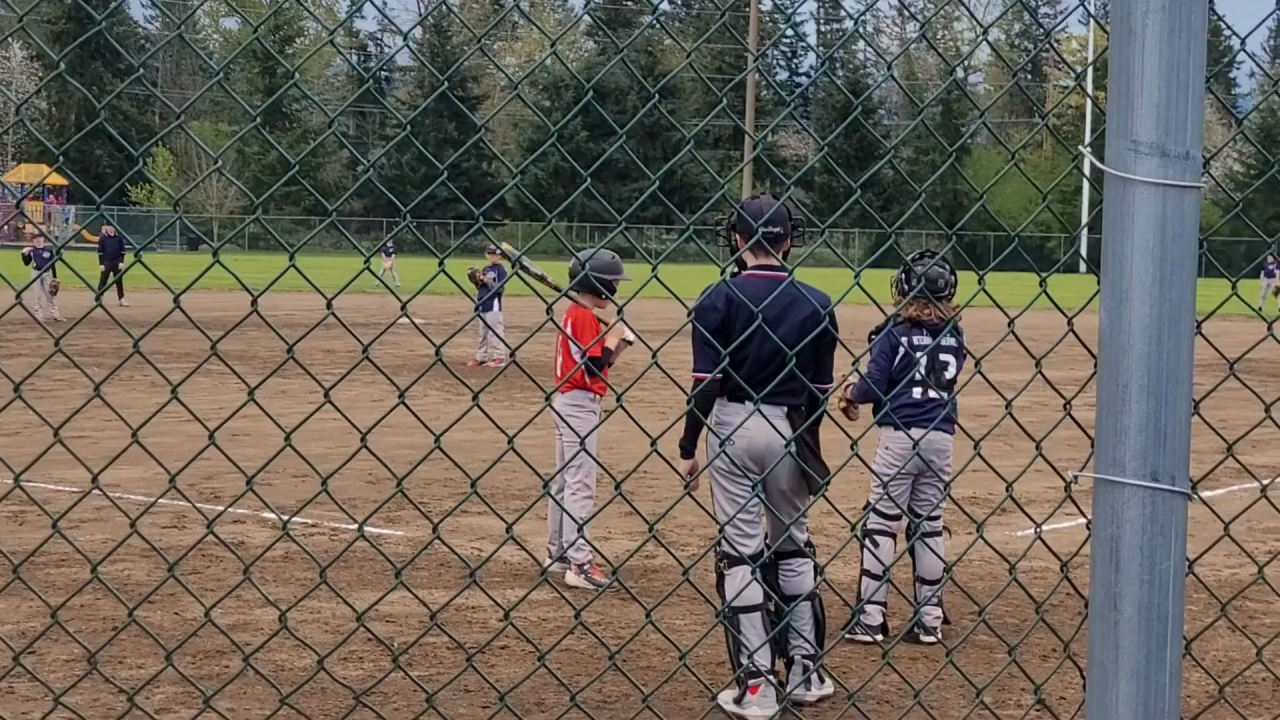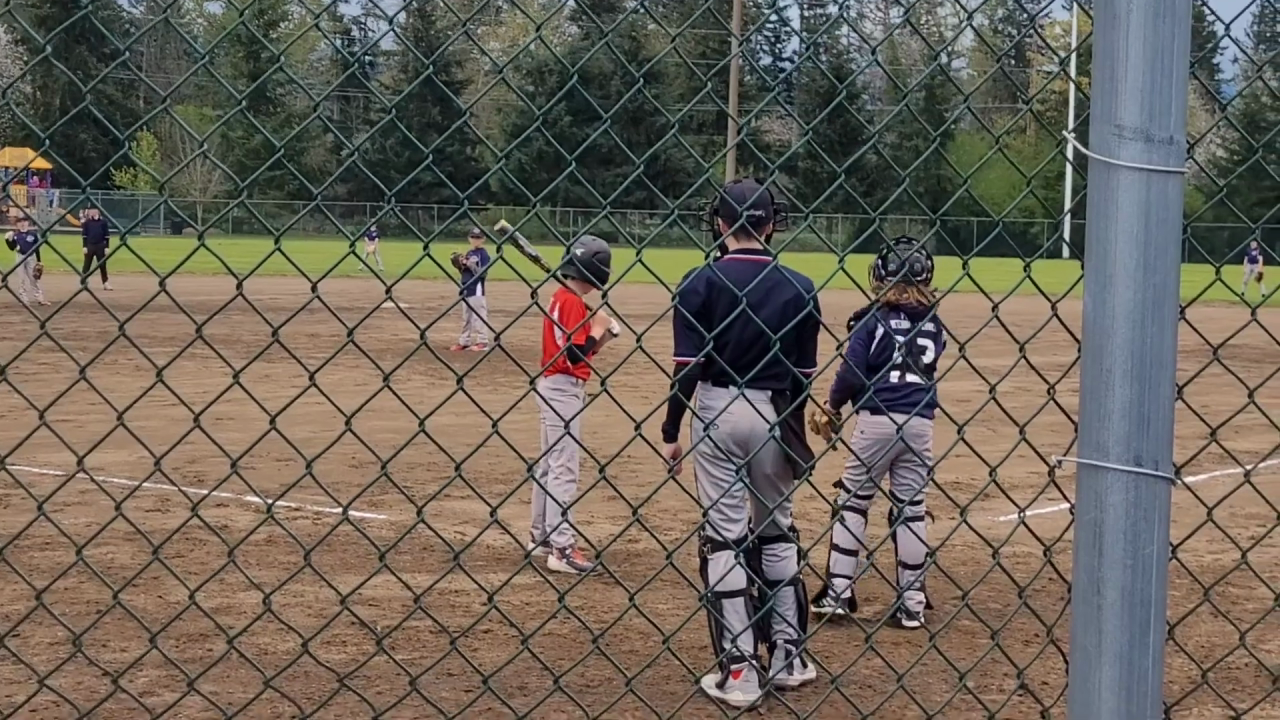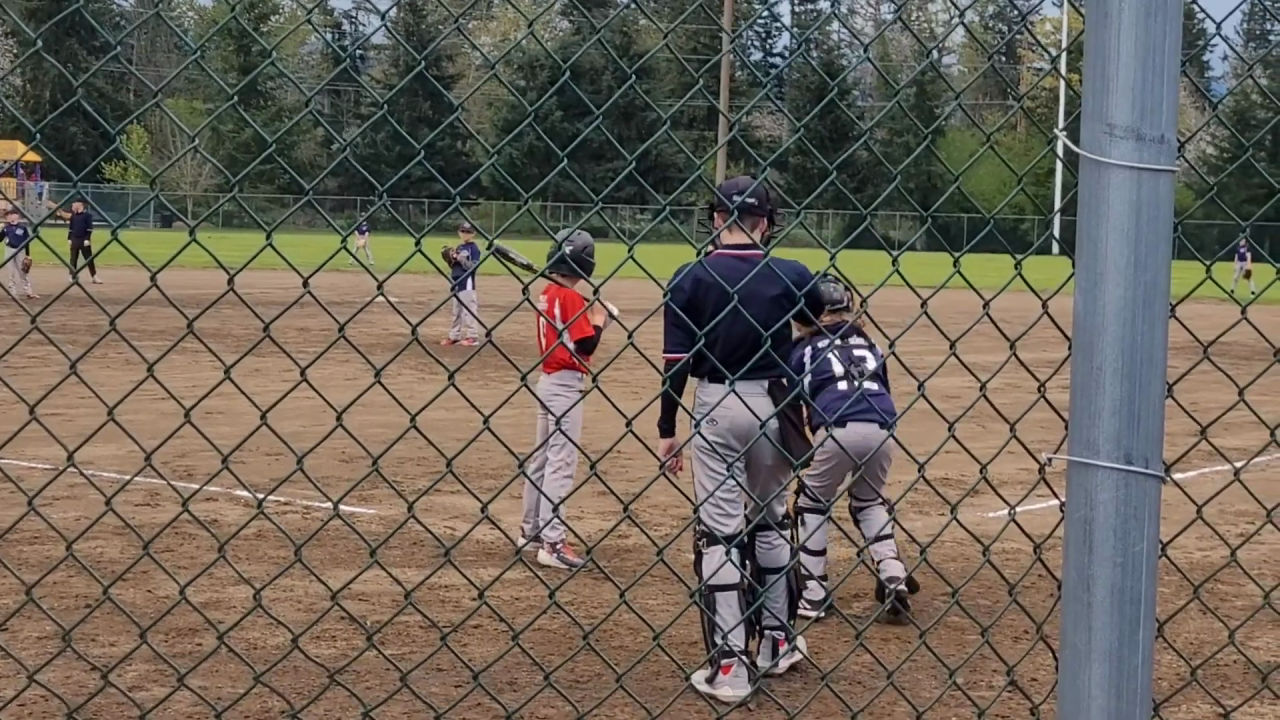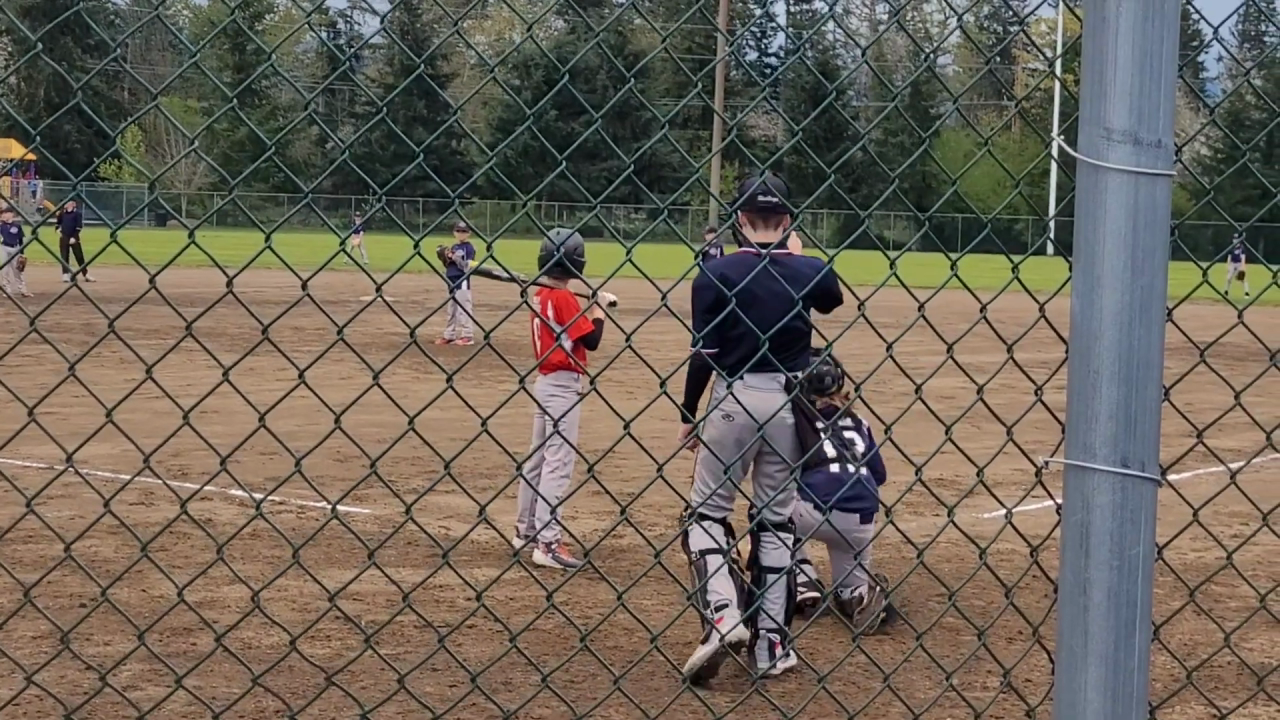
dt=0.4s
person 1, frame 1
left shoulder: (719, 297)
right shoulder: (817, 304)
left elbow: (706, 383)
right elbow: (820, 391)
left wrist: (688, 449)
left hip: (734, 430)
right hip: (790, 432)
left knee: (740, 555)
right knee: (794, 549)
right ankle: (806, 673)
person 1, frame 2
left shoulder: (701, 282)
right shoulder: (799, 287)
left elbow: (688, 366)
right elbow: (804, 375)
left wrist: (670, 433)
left hip: (718, 414)
right hip: (775, 416)
left knee: (724, 539)
right knee: (777, 533)
left ankle: (738, 670)
right ankle: (789, 657)
person 1, frame 3
left shoulder: (690, 278)
right shoulder: (792, 275)
left elbow: (676, 362)
right elbow: (818, 317)
left wrist: (667, 429)
left hip: (716, 408)
right hip: (773, 408)
left knee: (718, 533)
right knee: (771, 523)
left ankle: (730, 665)
right ankle: (777, 640)
person 1, frame 4
left shoulder: (715, 273)
right shoulder: (810, 272)
left elbow: (702, 355)
right elbow: (831, 300)
left wrist: (687, 415)
left hip: (733, 401)
right hip: (786, 403)
left knee: (706, 513)
right knee: (775, 522)
left ankle: (723, 614)
right ankle: (771, 642)
person 2, frame 1
left shoulder: (894, 333)
right shoulder: (954, 336)
left elbow: (874, 387)
left wrist: (851, 394)
left hip: (900, 437)
right hip: (940, 438)
left knee: (881, 524)
right knee: (929, 526)
left ankle: (871, 619)
right ankle: (929, 620)
person 2, frame 2
left shoulder: (873, 319)
right shoulder: (934, 324)
left elbow: (852, 374)
left wrist: (831, 408)
left hip: (878, 420)
right hip: (920, 423)
left knee: (853, 502)
right knee: (911, 511)
left ankle: (839, 592)
right ankle: (912, 604)
person 2, frame 3
left shoulder: (805, 347)
right shoulder: (868, 343)
left hip: (840, 430)
right hip: (881, 431)
left knee: (812, 506)
right knee: (869, 505)
left ankle: (813, 596)
right ankle: (894, 580)
person 2, frame 4
left shoulder: (799, 418)
right shoulder: (856, 422)
right elbow: (879, 474)
left hip: (814, 509)
right hip: (861, 519)
right knee: (849, 587)
left ankle: (804, 587)
right ankle: (863, 593)
person 3, frame 1
left shoulder: (574, 313)
right shoulder: (586, 317)
right elbow: (595, 367)
left wrist: (617, 346)
right wrist: (612, 338)
left hip: (567, 402)
right hip: (580, 404)
left knee: (563, 482)
right knee: (581, 485)
left ankle: (557, 553)
right ankle: (579, 565)
person 3, frame 2
left shoulder: (560, 297)
right shoulder: (573, 302)
right elbow: (575, 355)
left wrist: (601, 336)
right wrist: (598, 329)
left hip: (554, 386)
right hip: (564, 389)
left knee: (548, 466)
right knee: (564, 469)
left ankle: (541, 536)
right ankle: (561, 549)
person 3, frame 3
left shoulder: (547, 294)
right shoulder: (571, 297)
right elbow: (586, 347)
left wrist: (595, 322)
right wrist: (598, 317)
left hip: (549, 381)
right hip: (566, 385)
left knee: (541, 460)
right knee: (561, 464)
left ankle: (531, 531)
right ankle: (552, 543)
person 3, frame 4
left shoulder: (541, 296)
right shoulder: (563, 298)
right elbow: (591, 341)
left wrist: (593, 308)
right wrist: (598, 308)
left hip: (546, 383)
right hip: (562, 386)
left knee: (537, 461)
right knee: (558, 465)
left ankle: (526, 531)
right ankle: (548, 544)
